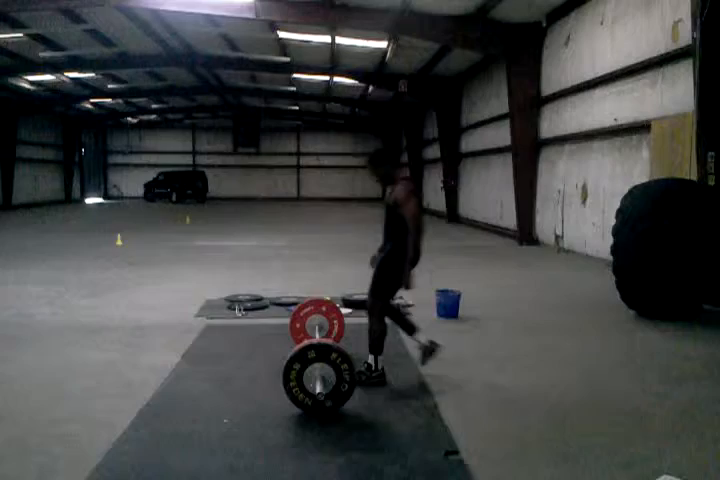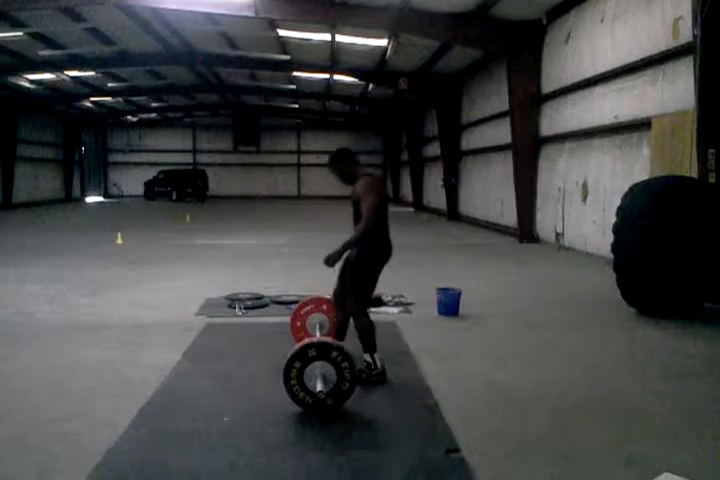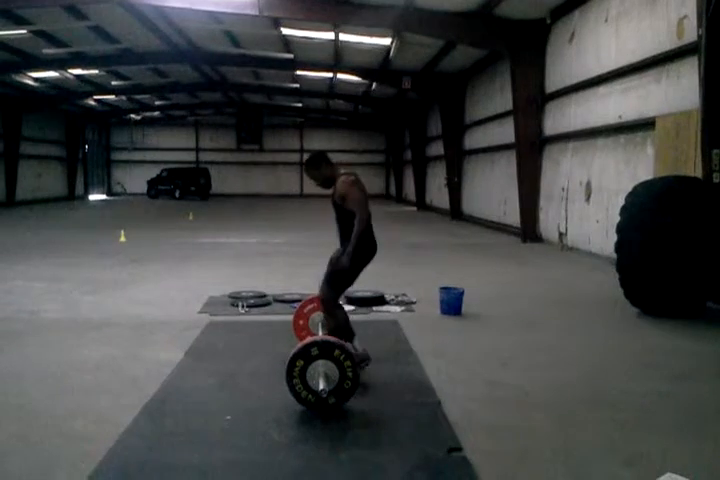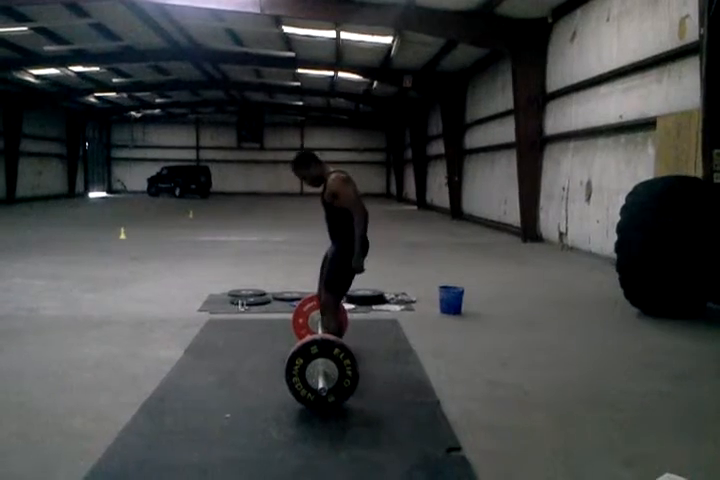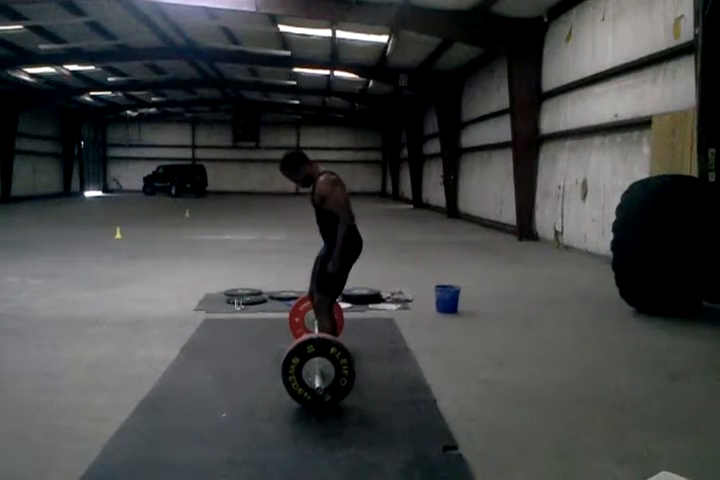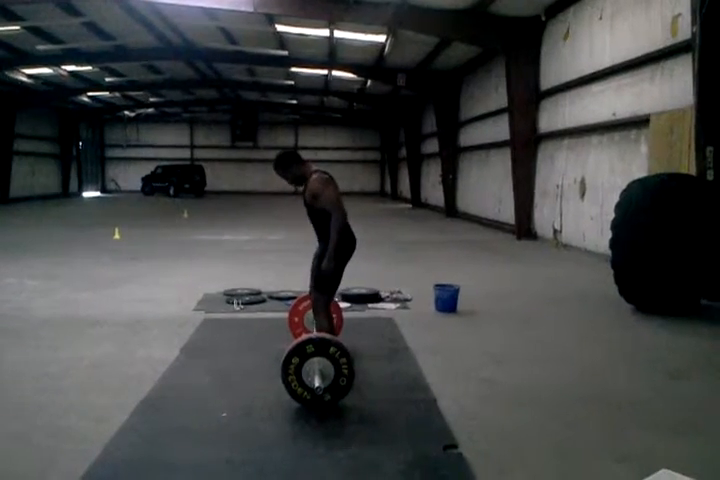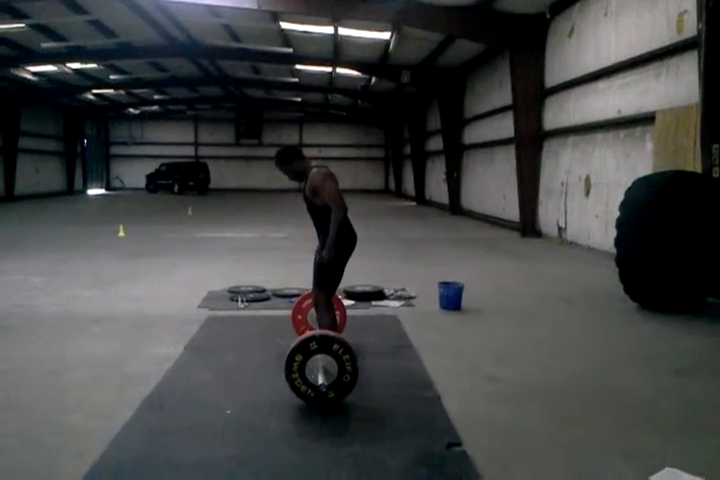
dt=0.3s
person 1, frame 1
left shoulder: (404, 189)
right shoulder: (396, 187)
left elbow: (415, 230)
left wrist: (406, 269)
right wrist: (381, 251)
left hip: (400, 254)
right hip: (393, 252)
left knee: (375, 307)
right knee: (382, 305)
left ankle: (374, 369)
right ankle: (423, 342)
person 1, frame 2
left shoulder: (366, 184)
right shoulder: (365, 182)
left elbow: (367, 223)
left wrist: (340, 251)
left hip: (372, 250)
right hip: (365, 248)
left knee: (356, 307)
right knee: (339, 297)
left ankle: (374, 367)
person 1, frame 3
left shoulder: (346, 182)
right shoulder: (340, 184)
left elbow: (362, 216)
left wrist: (349, 254)
right wrist: (345, 252)
left hip: (357, 250)
right hip: (350, 248)
left knee: (326, 297)
right knee: (328, 297)
left ankle: (356, 352)
person 1, frame 4
left shoulder: (337, 181)
right shoulder: (329, 182)
left elbow: (360, 213)
left wrist: (358, 254)
left hip: (348, 247)
right hip: (339, 245)
left knee: (328, 303)
right knee: (324, 300)
person 1, frame 5
left shoulder: (326, 183)
right shoulder: (320, 182)
left elbow: (346, 218)
left wrist: (336, 258)
left hip: (342, 247)
right hip: (333, 244)
left knee: (322, 303)
right knee: (314, 296)
person 1, frame 6
left shoulder: (318, 181)
right shoulder: (313, 181)
left elbow: (339, 216)
left wrist: (330, 256)
left hip: (336, 245)
right hip: (328, 243)
left knee: (320, 303)
right knee: (315, 298)
person 1, frame 7
left shoulder: (318, 176)
right shoulder: (311, 178)
left elbow: (339, 208)
left wrist: (329, 247)
left hip: (337, 242)
right hip: (330, 241)
left knee: (322, 300)
right knee: (319, 298)
